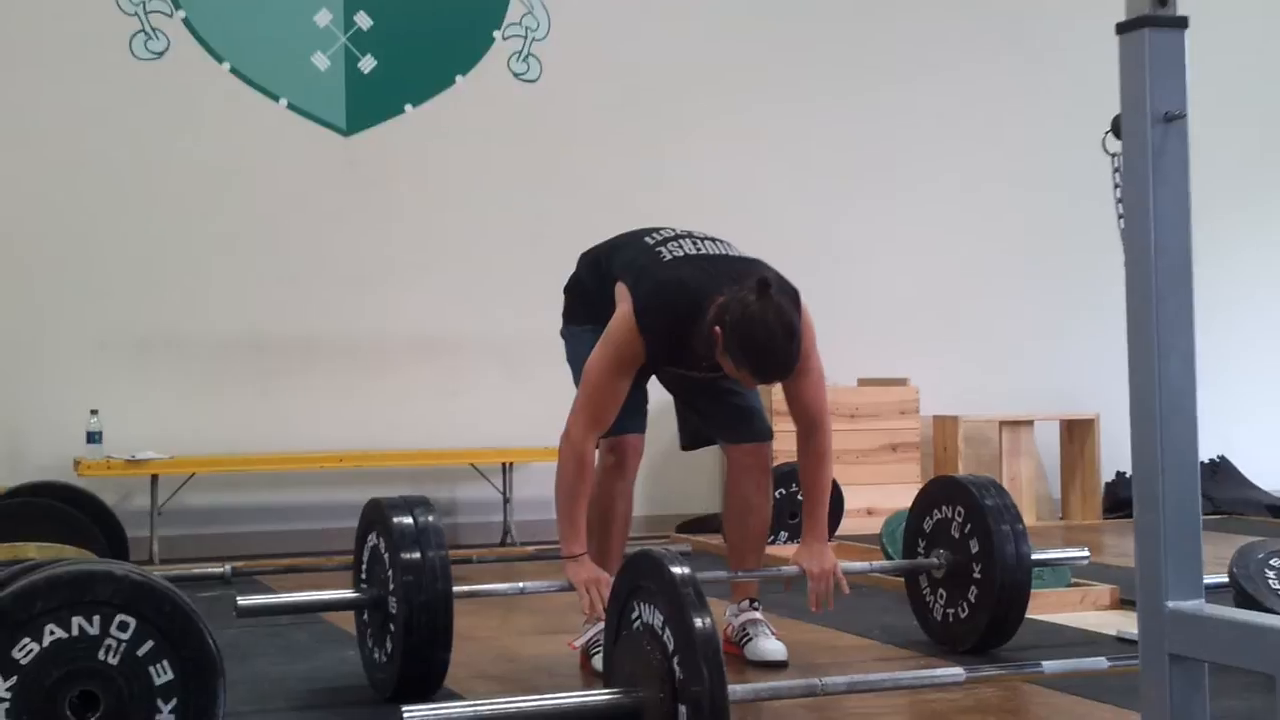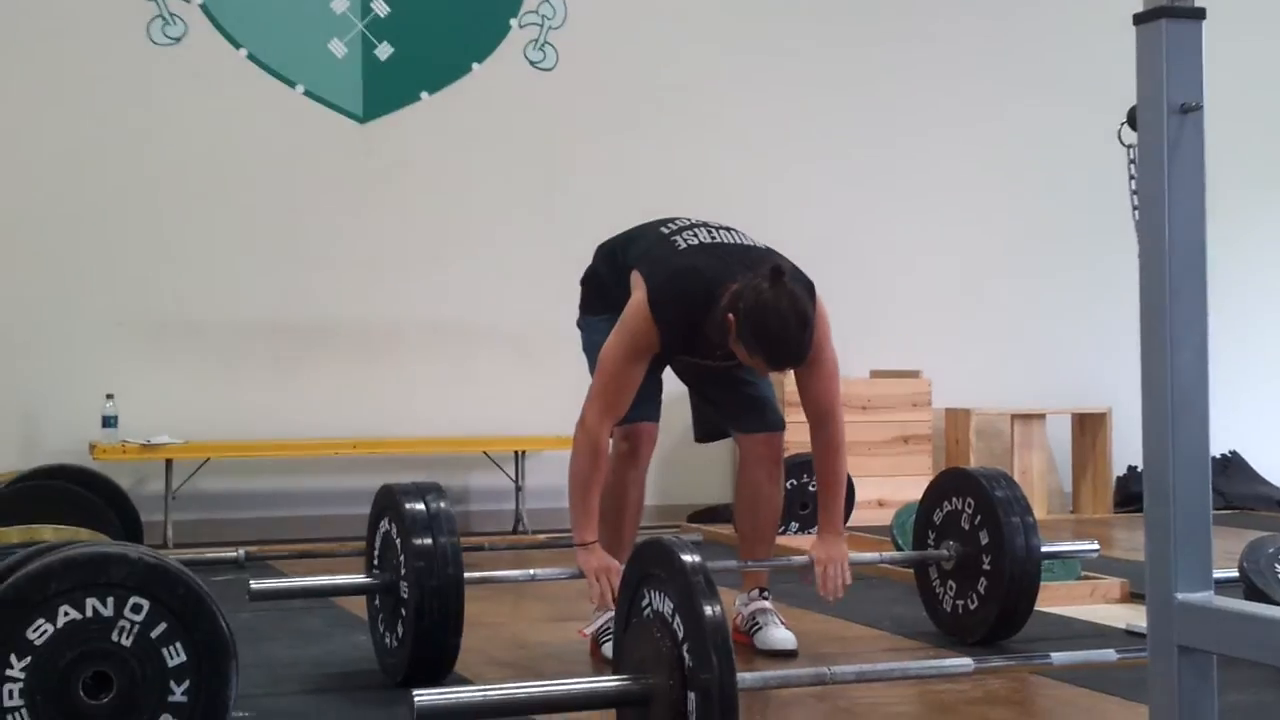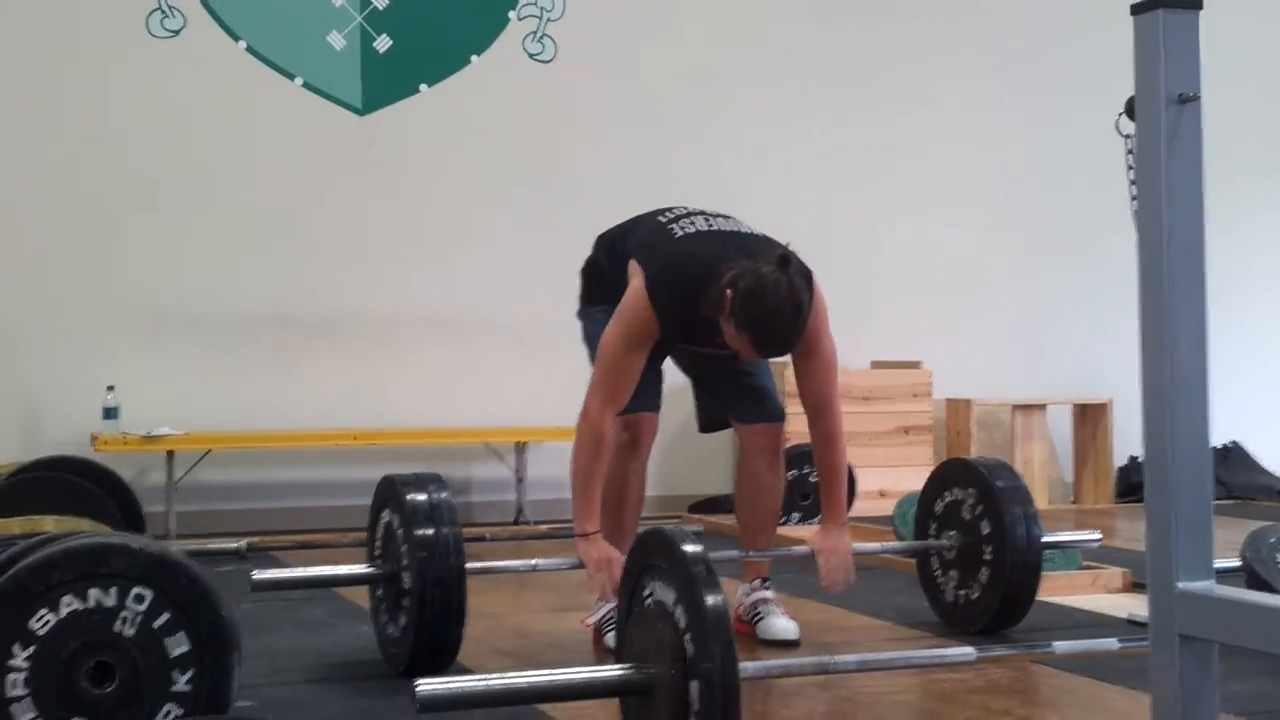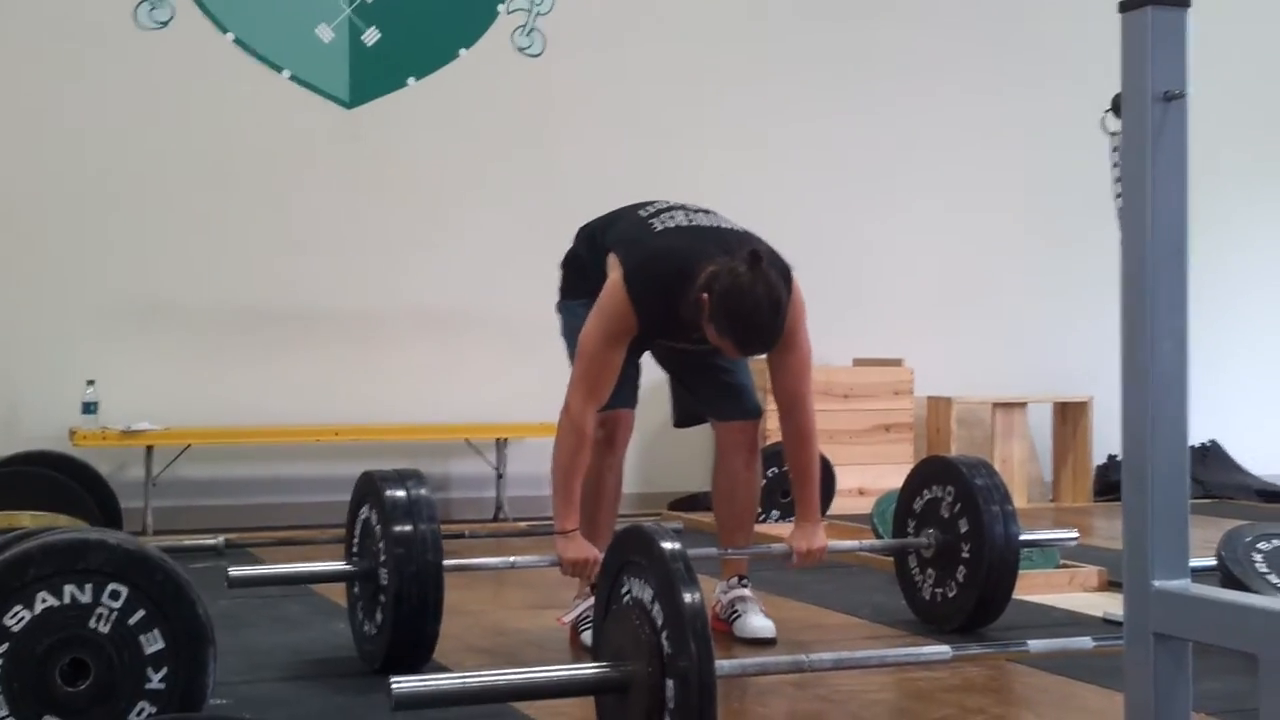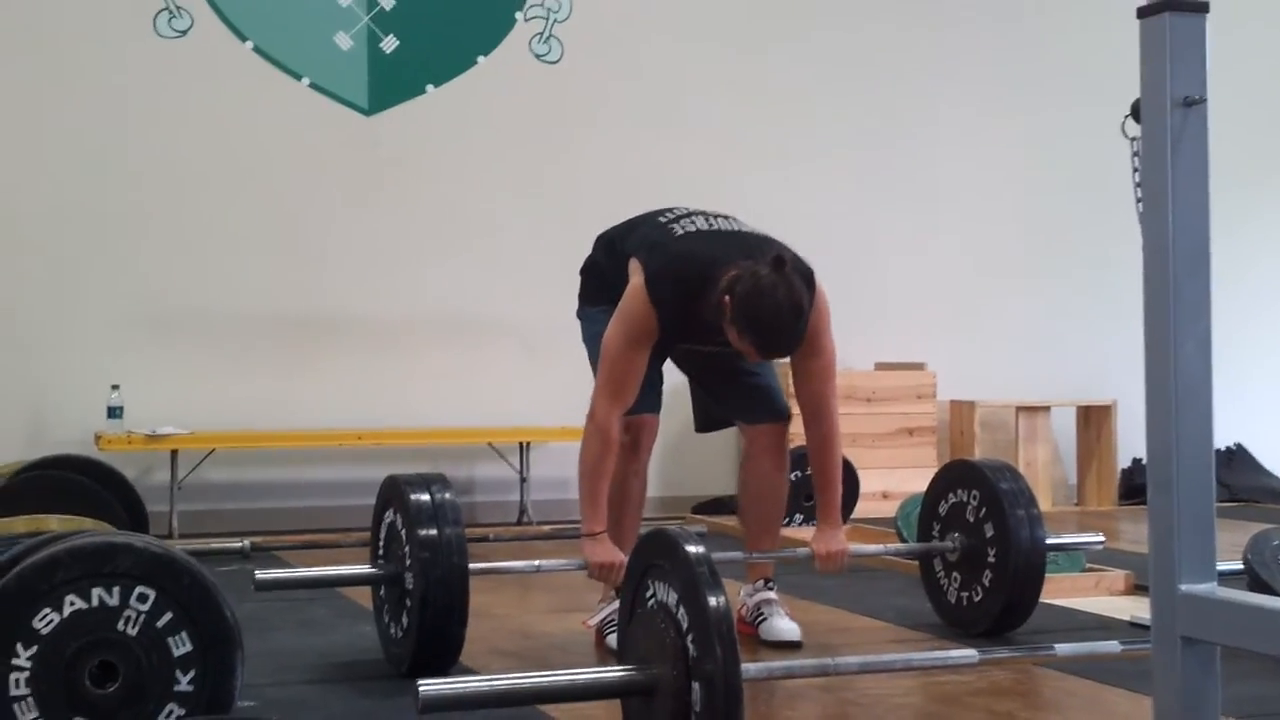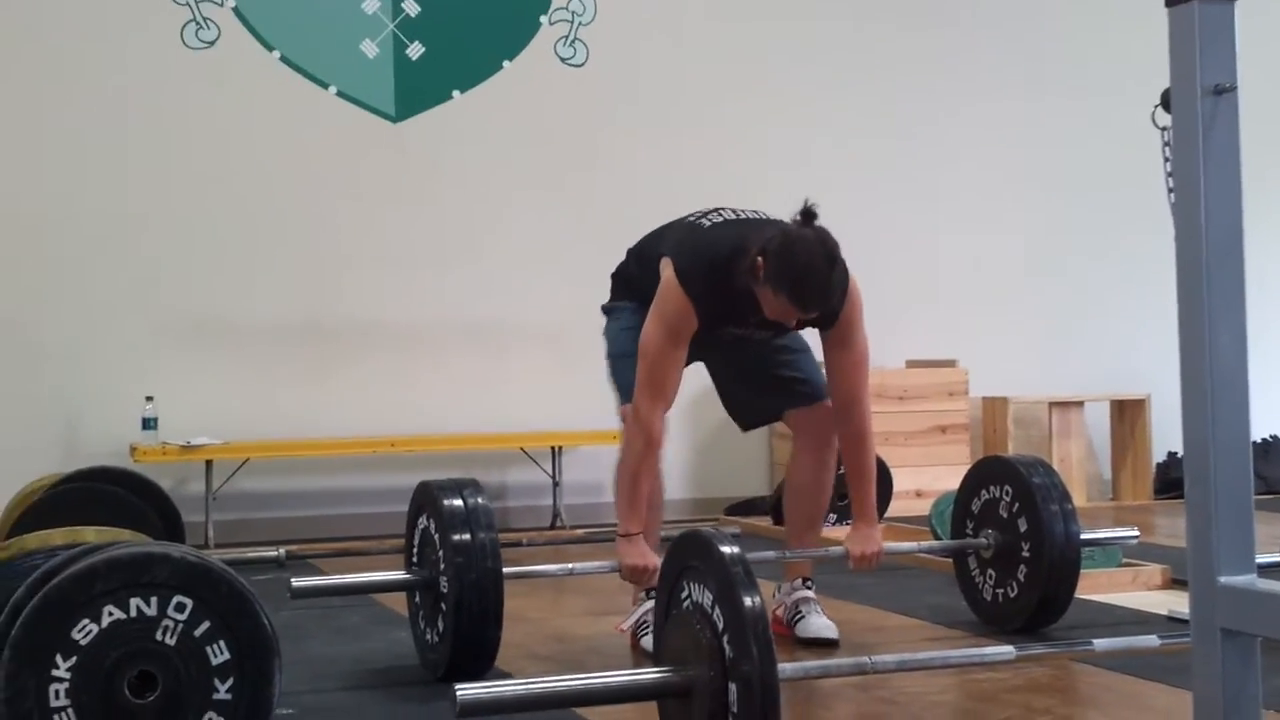
dt=0.4s
person 1, frame 1
left shoulder: (786, 317)
right shoulder: (637, 318)
left elbow: (814, 428)
right elbow: (579, 434)
left wrist: (815, 540)
right wrist: (575, 555)
left hip: (701, 313)
right hip: (598, 308)
left knee: (754, 448)
right knee: (621, 447)
left ankle: (744, 614)
right ankle: (602, 623)
person 1, frame 2
left shoulder: (802, 309)
right shoulder: (654, 306)
left elbow: (827, 422)
right elbow: (594, 424)
left wrist: (831, 533)
right wrist: (587, 543)
left hip: (711, 317)
right hip: (615, 298)
left knee: (766, 440)
right knee: (636, 436)
left ankle: (754, 603)
right ankle: (613, 611)
person 1, frame 3
left shoulder: (800, 297)
right shoulder: (650, 293)
left elbow: (824, 413)
right elbow: (598, 413)
left wrist: (835, 523)
right wrist: (587, 533)
left hip: (709, 306)
right hip: (614, 289)
left knee: (766, 429)
right knee: (635, 427)
left ankle: (756, 593)
right ankle: (615, 601)
person 1, frame 4
left shoulder: (778, 292)
right shoulder: (628, 287)
left elbow: (796, 410)
right elbow: (580, 408)
left wrist: (809, 520)
right wrist: (567, 531)
left hip: (690, 292)
right hip: (593, 283)
left knee: (743, 426)
right knee: (611, 423)
left ankle: (734, 591)
right ankle: (592, 599)
person 1, frame 5
left shoulder: (803, 299)
right shoulder: (650, 289)
left elbow: (820, 417)
right elbow: (605, 413)
left wrist: (830, 524)
right wrist: (595, 534)
left hip: (708, 309)
right hip: (613, 289)
left knee: (770, 428)
right knee: (636, 427)
left ankle: (759, 594)
right ankle: (617, 602)
person 1, frame 6
left shoulder: (836, 288)
right shoulder: (687, 277)
left elbow: (852, 410)
right elbow: (648, 414)
left wrist: (865, 522)
right wrist: (631, 536)
left hip: (749, 326)
right hip: (646, 301)
left knee: (819, 419)
right knee: (637, 416)
left ankle: (796, 594)
right ankle: (649, 603)
